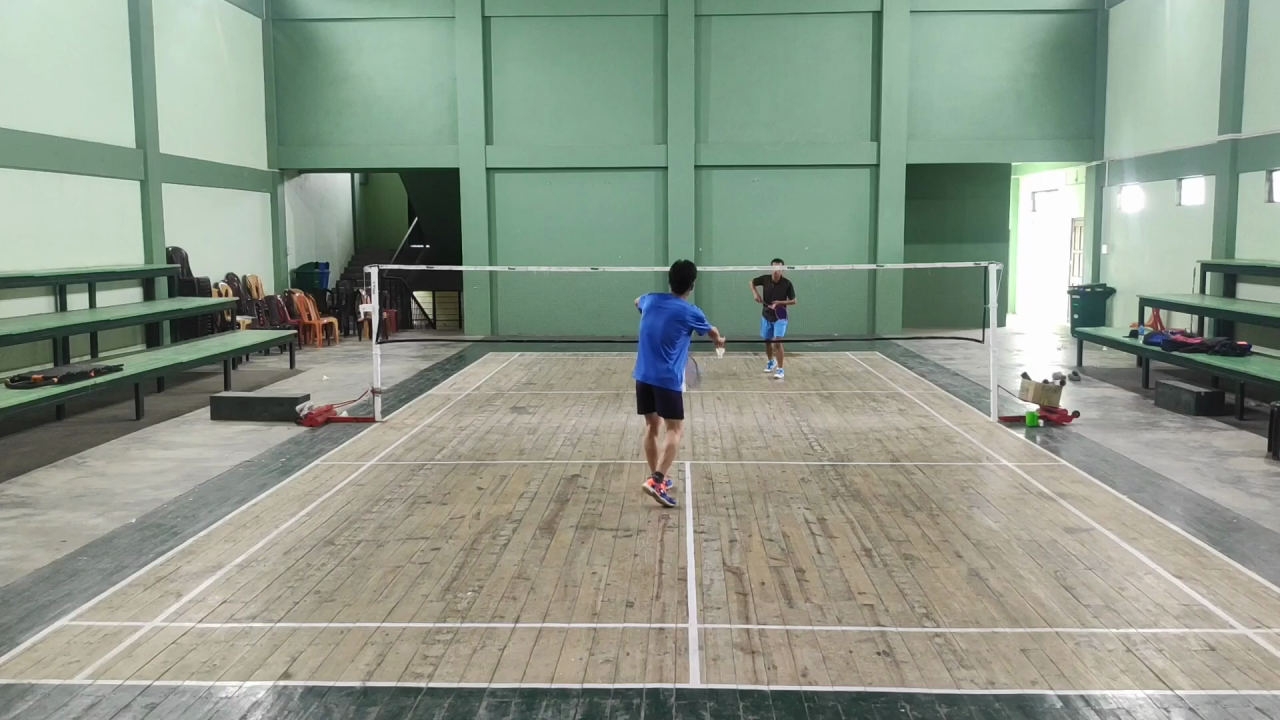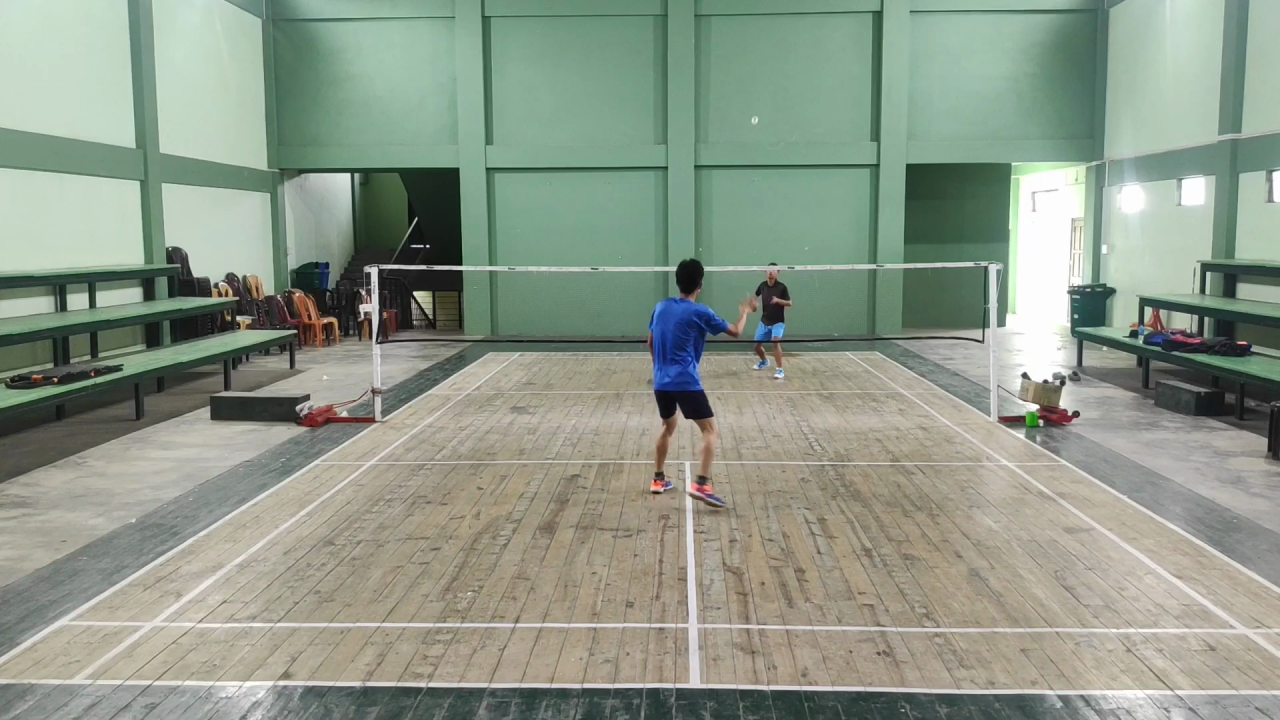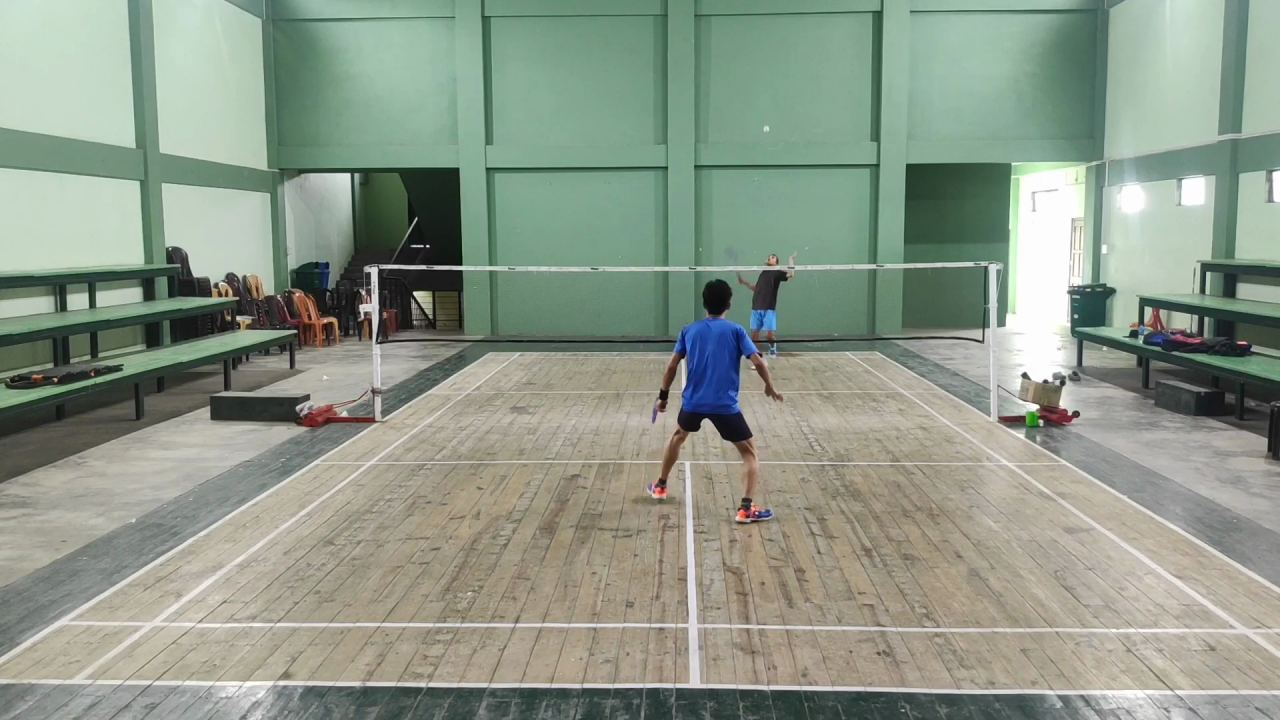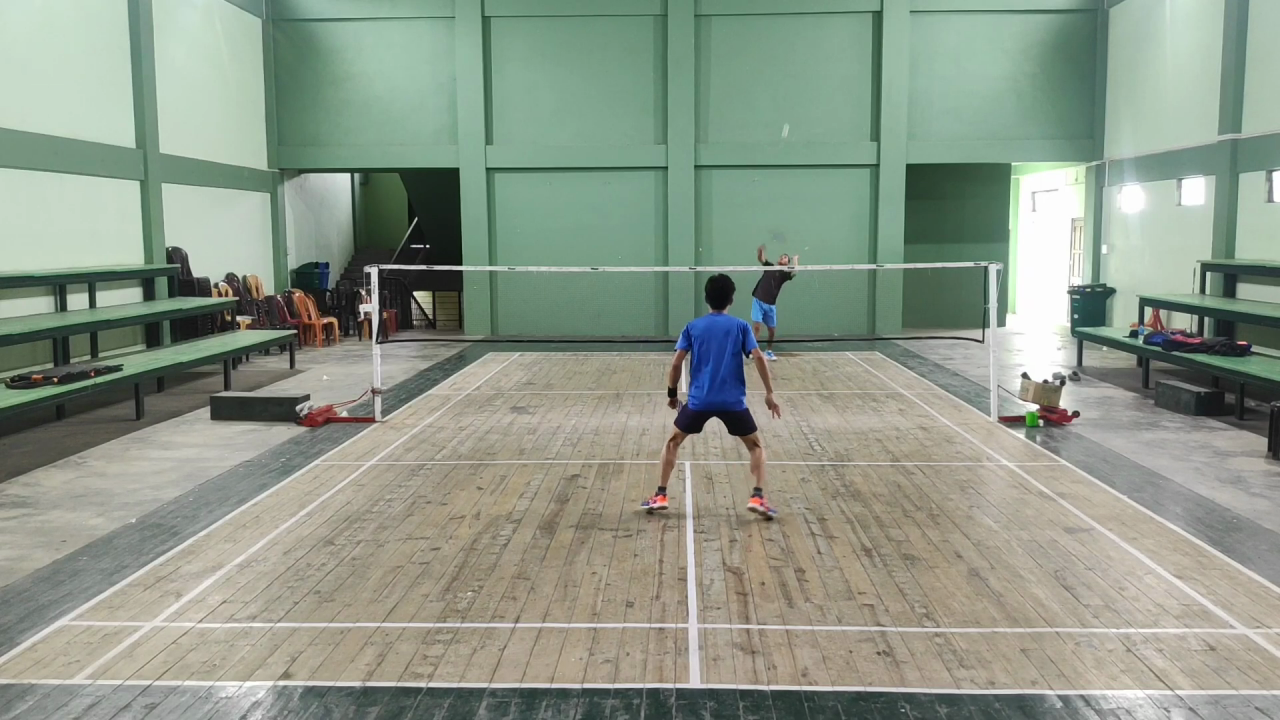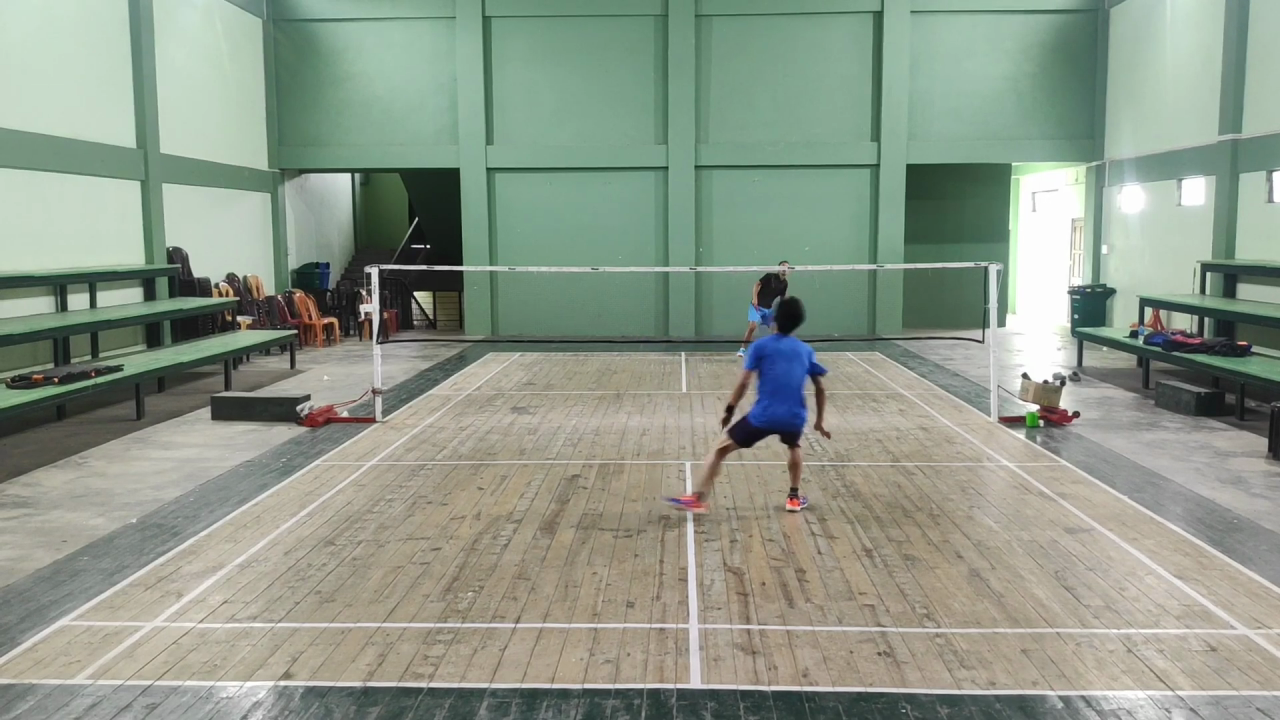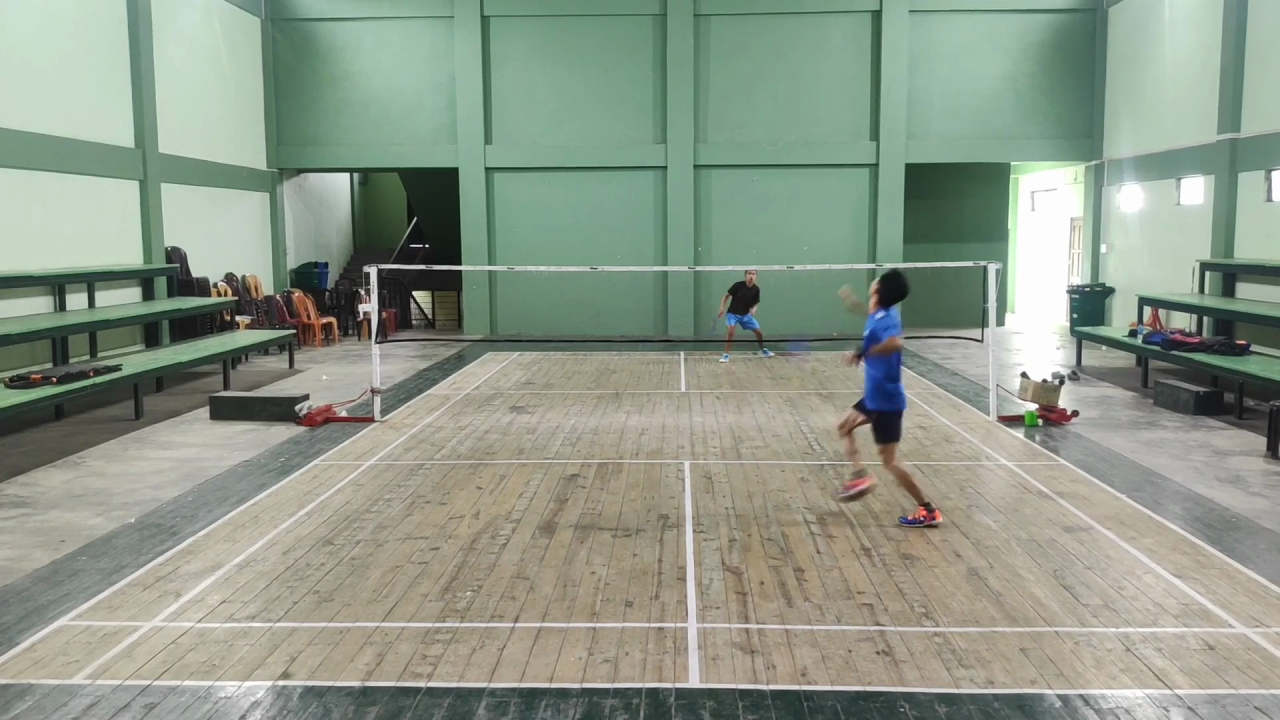
dt=0.4s
person 1, frame 1
left shoulder: (651, 300)
right shoulder: (690, 312)
left elbow: (637, 302)
right elbow: (712, 331)
right wrist: (719, 340)
left hip: (643, 376)
right hip: (667, 379)
left knee: (652, 426)
right knee: (674, 431)
left ankle: (657, 477)
right ankle: (657, 481)
person 1, frame 2
left shoulder: (661, 307)
right shoulder: (700, 312)
left elbow: (650, 342)
right elbow: (735, 332)
right wrist: (745, 311)
left hip: (661, 381)
right hip: (686, 382)
left knee: (668, 427)
right knee: (709, 430)
left ankle: (658, 479)
right ankle: (701, 484)
person 1, frame 3
left shoulder: (689, 330)
right shoulder: (735, 330)
left elbow: (672, 366)
right elbow: (757, 362)
left wrist: (663, 396)
right wrist: (770, 386)
left hip: (692, 402)
right hip: (724, 404)
left knee: (678, 436)
right knee: (749, 452)
left ankle: (660, 486)
right ankle: (746, 508)
person 1, frame 4
left shoulder: (692, 327)
right shoulder: (741, 326)
left elbow: (676, 364)
right elbow: (758, 358)
left wrist: (672, 394)
right wrist: (769, 393)
left hip: (699, 400)
right hip: (733, 401)
left knee: (673, 442)
right knee: (756, 446)
left ankle: (661, 495)
right ankle: (758, 498)
person 1, frame 5
left shoulder: (760, 346)
right shoulder: (805, 350)
left elbow: (744, 381)
right elbow: (820, 388)
left wrist: (729, 411)
right wrist: (819, 420)
left hip: (763, 416)
right hip: (794, 418)
left knee: (718, 452)
right knee: (794, 447)
left ankle: (699, 499)
right ankle: (794, 497)
person 1, frame 6
left shoulder: (885, 321)
right shoulder: (886, 314)
left elbow: (895, 344)
left wrist: (862, 353)
left hip: (886, 400)
right hip: (876, 396)
left knee: (889, 462)
right knee: (845, 428)
left ankle: (928, 511)
right ankle: (860, 476)
